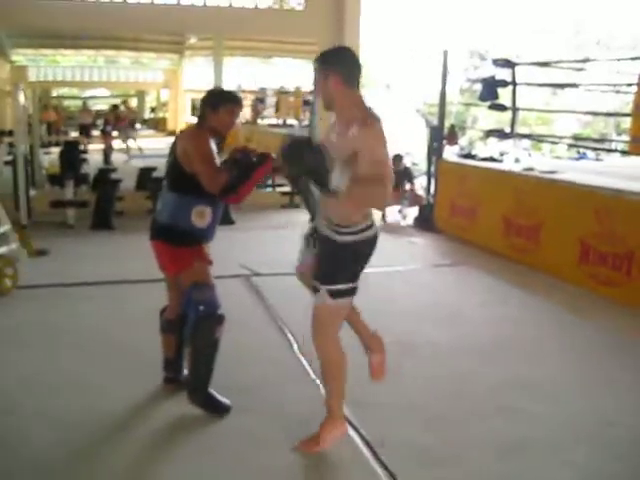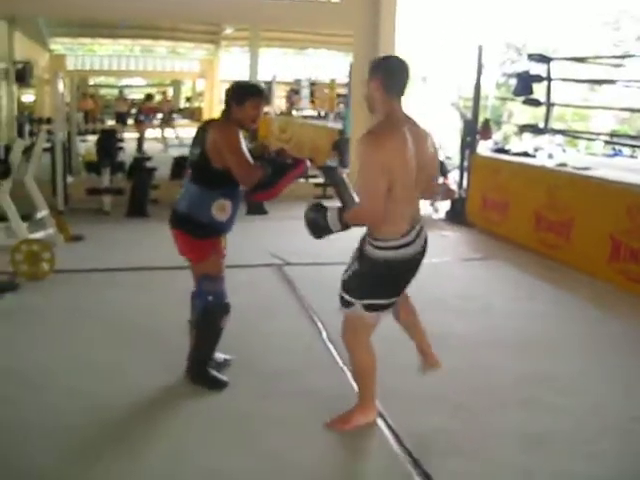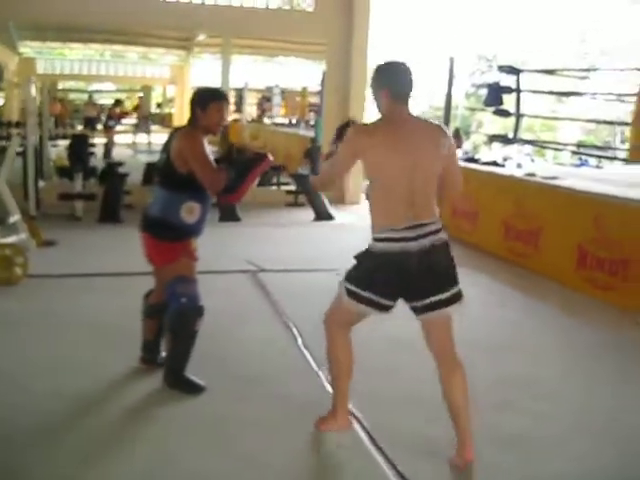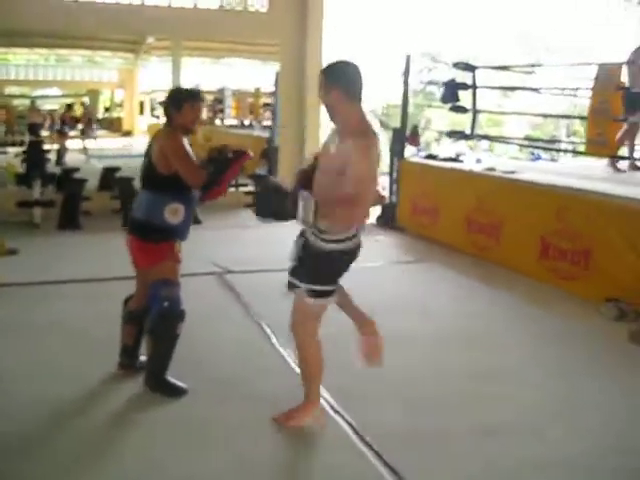
dt=0.4s
person 1, frame 1
left shoulder: (365, 127)
right shoulder: (347, 118)
left elbow: (383, 192)
left wrist: (336, 180)
left hip: (347, 241)
right hip: (330, 223)
left knee: (323, 331)
right knee: (306, 274)
left ankle: (335, 421)
right ankle: (370, 339)
person 1, frame 2
left shoulder: (375, 141)
right shoulder: (421, 135)
left elbow: (369, 212)
left wrist: (332, 217)
left hip: (386, 253)
right hip: (413, 240)
left knee: (355, 333)
right knee: (395, 299)
left ankle: (366, 407)
right ankle: (425, 353)
person 1, frame 3
left shoulder: (366, 135)
right shoulder: (439, 135)
left elbow: (321, 183)
right elbow: (452, 193)
left wrist: (338, 150)
left hip: (387, 254)
right hip: (433, 248)
left knee: (336, 324)
right knee: (444, 350)
left ankle: (339, 413)
right ankle: (465, 446)
person 1, frame 4
left shoulder: (361, 143)
right shoulder: (344, 131)
left elbow: (355, 208)
left wrist: (308, 204)
left hip: (330, 247)
right hip: (319, 232)
left knee: (302, 327)
left ankle: (309, 407)
right ankle: (365, 326)
person 2, frame 1
left shoulder: (194, 139)
right shoulder: (197, 138)
left elbow: (208, 182)
right elbow: (216, 185)
left wrist: (234, 164)
right wrist: (243, 164)
left hip: (173, 234)
right hip: (177, 238)
left knee: (178, 304)
right knee: (208, 311)
left ankle: (172, 371)
right ankle: (199, 388)
person 2, frame 2
left shoulder: (210, 127)
right shoulder: (227, 133)
right elbow: (250, 179)
left wrist: (262, 161)
right wrist: (288, 166)
left hip: (189, 221)
right hip: (200, 229)
left knee: (205, 291)
right knee: (214, 301)
left ankle: (201, 353)
right ankle: (198, 368)
person 2, frame 3
left shoulder: (183, 136)
right shoulder: (191, 139)
left elbow: (199, 177)
right elbow: (215, 184)
left wrist: (227, 163)
right wrist: (247, 165)
left hip: (161, 228)
right hip: (170, 234)
left knee: (163, 292)
right knee: (187, 304)
left ankle: (150, 352)
right ankle: (174, 373)
person 2, frame 4
left shoulder: (164, 138)
right shoulder: (172, 140)
left elbow: (187, 178)
right elbow: (200, 180)
left wrist: (217, 165)
right wrist: (230, 162)
left hip: (146, 231)
right hip: (155, 237)
left knee: (144, 296)
right knee: (169, 307)
left ankle: (128, 357)
right ankle: (156, 377)
